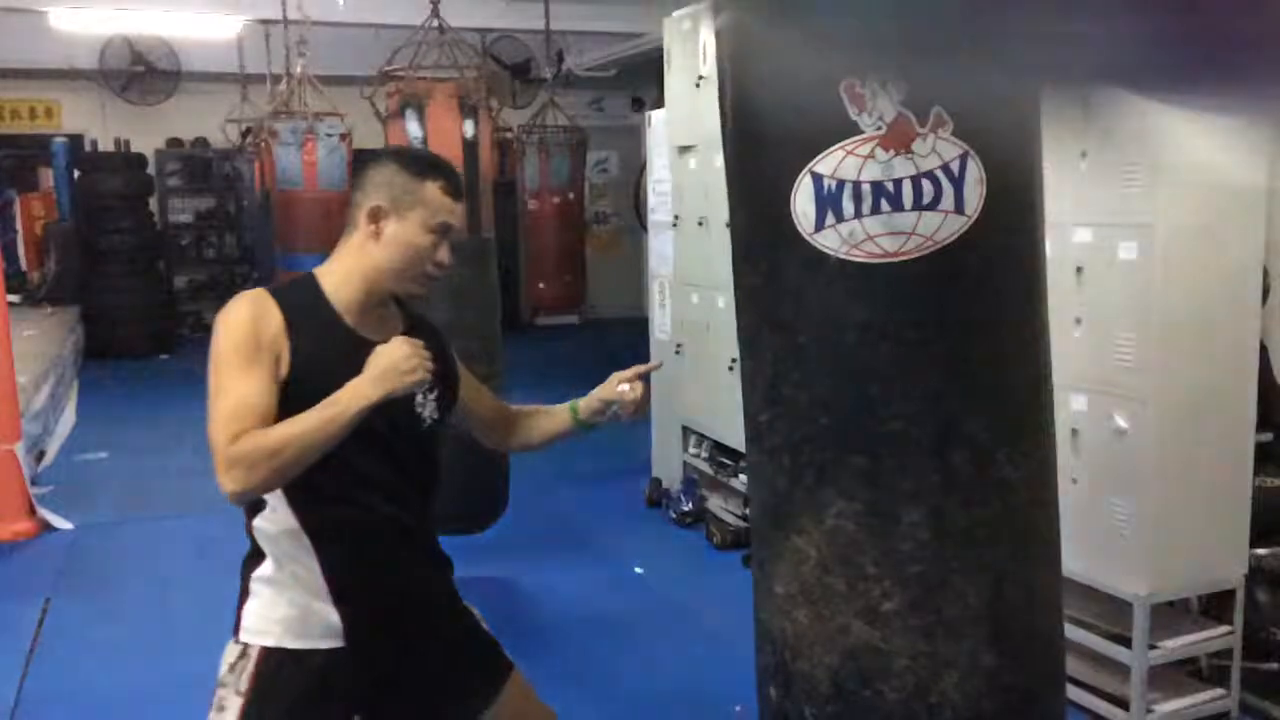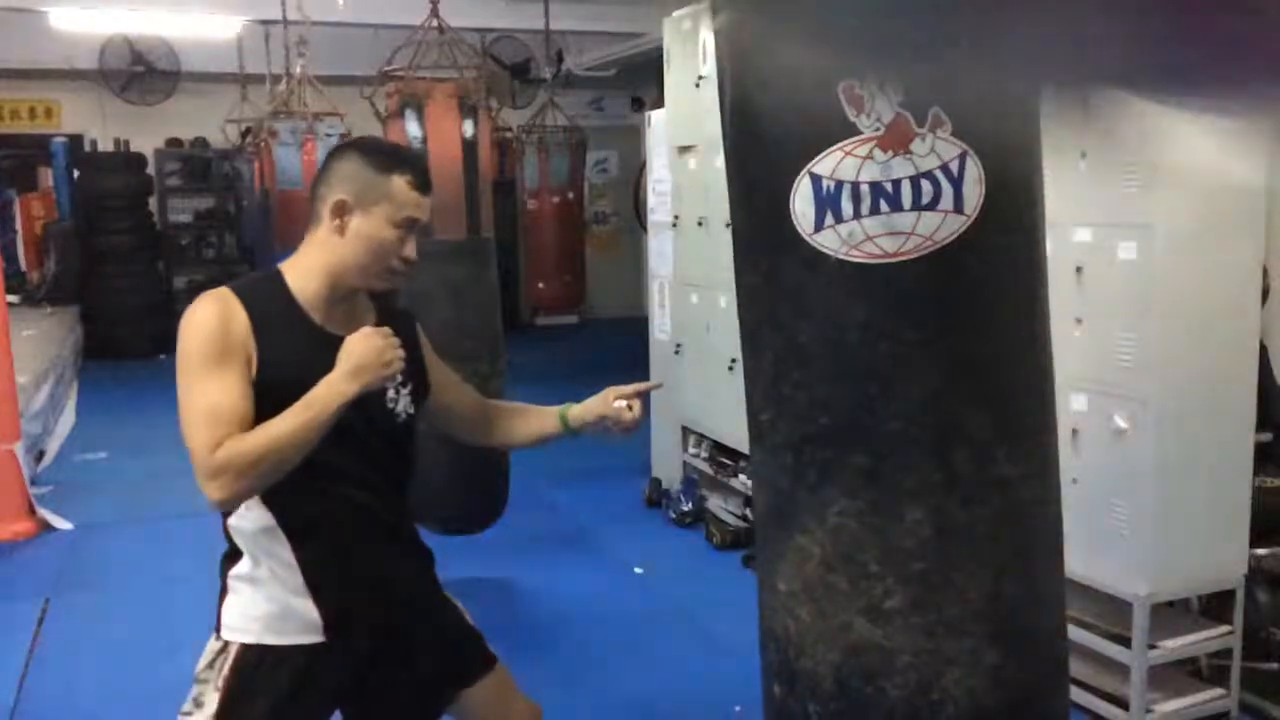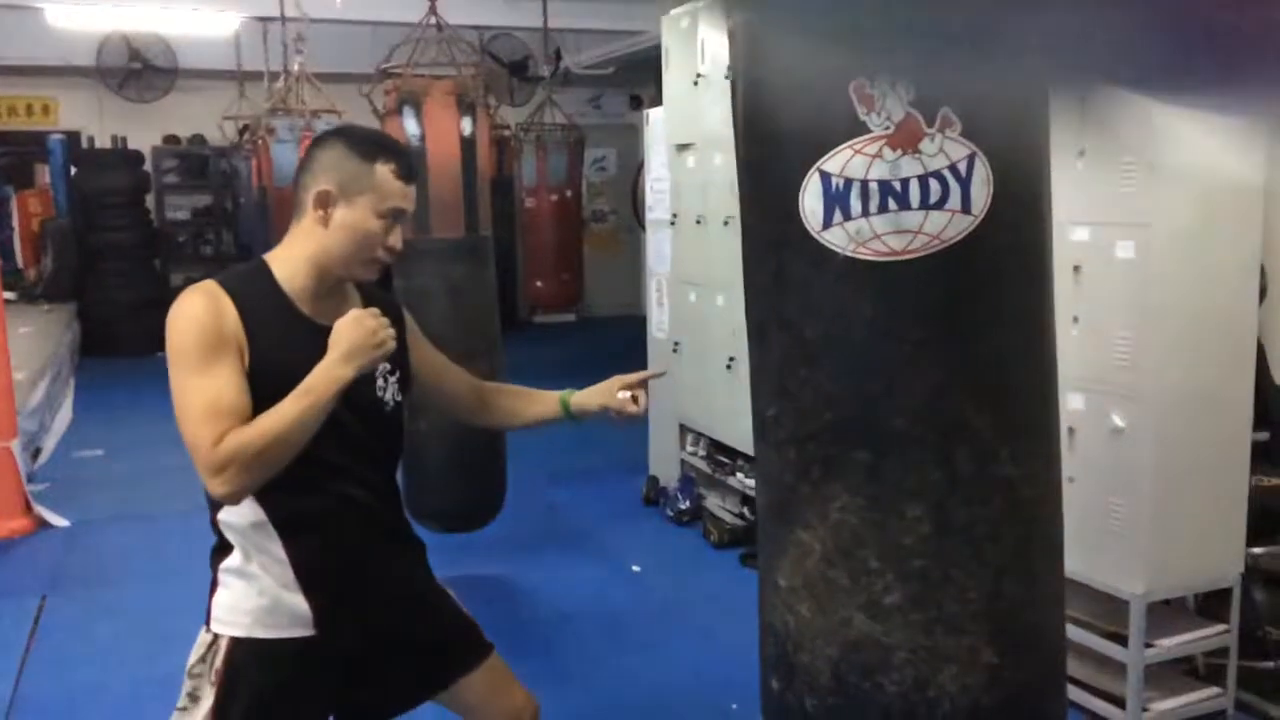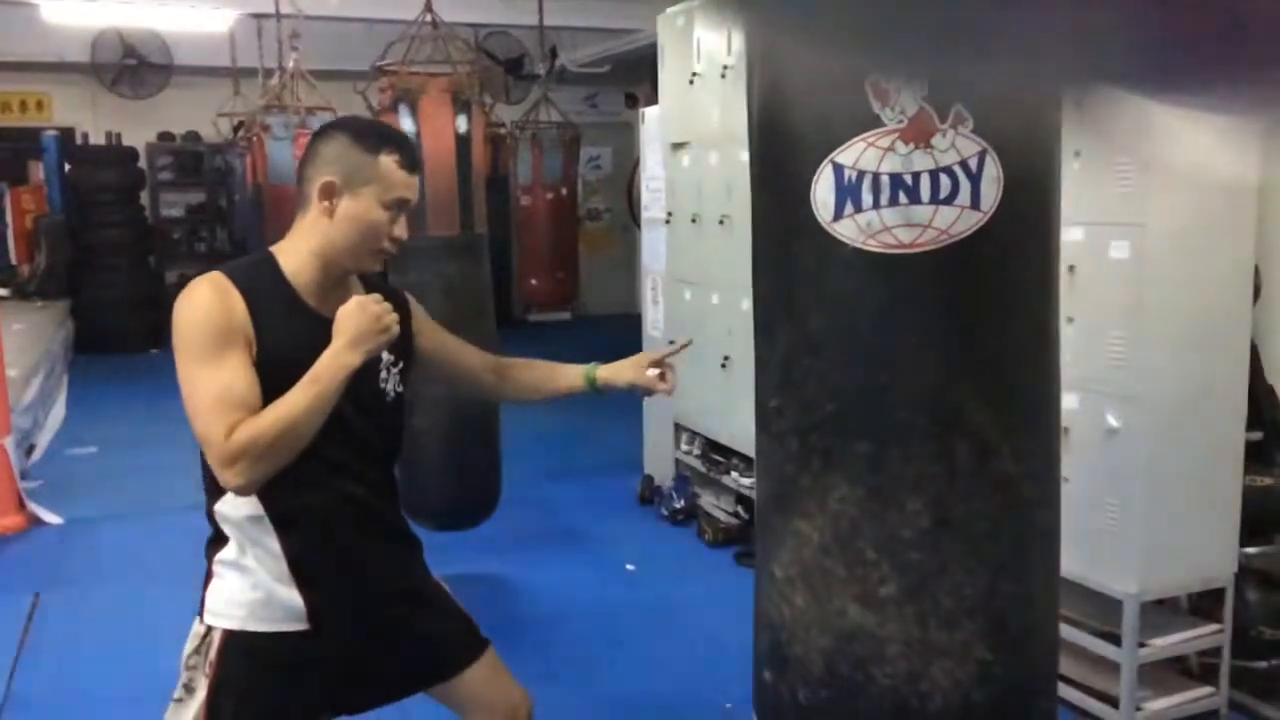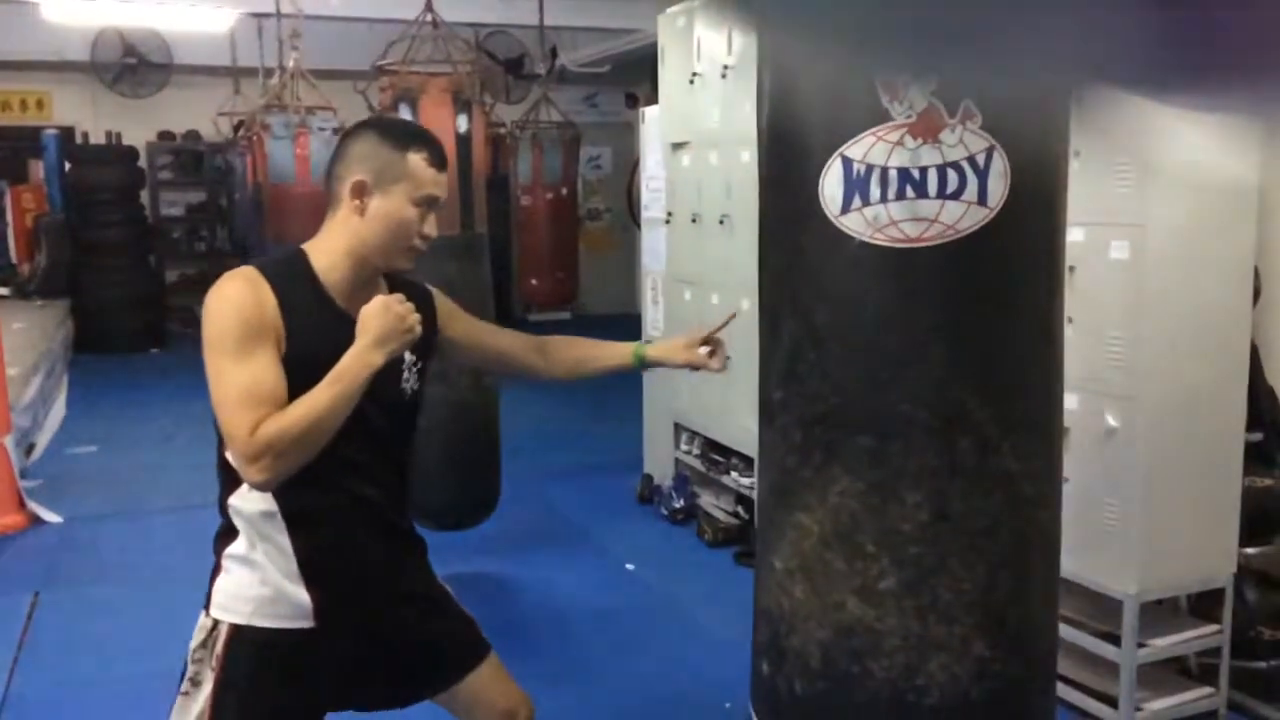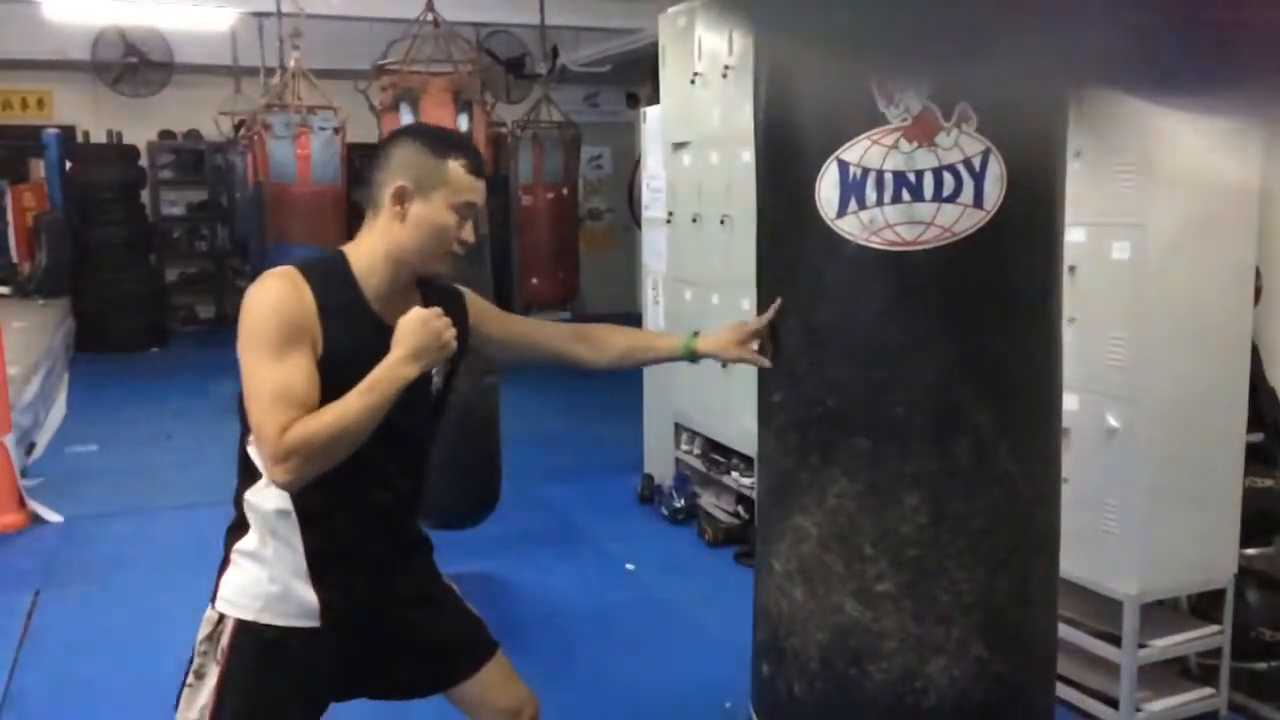
dt=0.3s
person 1, frame 1
left shoulder: (422, 340)
right shoulder: (260, 317)
left elbow: (502, 428)
right elbow: (238, 473)
left wrist: (587, 409)
right wrist: (367, 387)
left hip: (417, 600)
right hip: (300, 623)
person 1, frame 2
left shoulder: (397, 330)
right shoulder: (225, 317)
left elbow: (480, 420)
right elbow: (222, 479)
left wrist: (578, 415)
right wrist: (344, 383)
left hip: (399, 591)
right hip: (281, 618)
person 1, frame 3
left shoulder: (384, 316)
right shoulder: (212, 311)
left elbow: (476, 400)
right elbow: (225, 473)
left wrist: (580, 401)
right wrist: (338, 365)
left hip: (390, 580)
right hip: (273, 611)
person 1, frame 4
left shoulder: (390, 307)
right shoulder: (218, 302)
left elbow: (494, 375)
right elbow: (238, 465)
left wrist: (605, 374)
right wrist: (345, 354)
left hip: (386, 574)
right hip: (268, 604)
person 1, frame 5
left shoulder: (417, 304)
right shoulder: (249, 297)
left elbow: (534, 354)
right elbow: (261, 460)
left wrist: (651, 352)
right wrist: (368, 353)
left hip: (390, 576)
right hip: (273, 603)
person 1, frame 6
left shoulder: (449, 307)
right shoulder: (286, 297)
left elbow: (578, 342)
right elbow: (287, 460)
left wrist: (700, 345)
right wrist: (403, 362)
left hip: (394, 570)
right hip: (280, 598)
